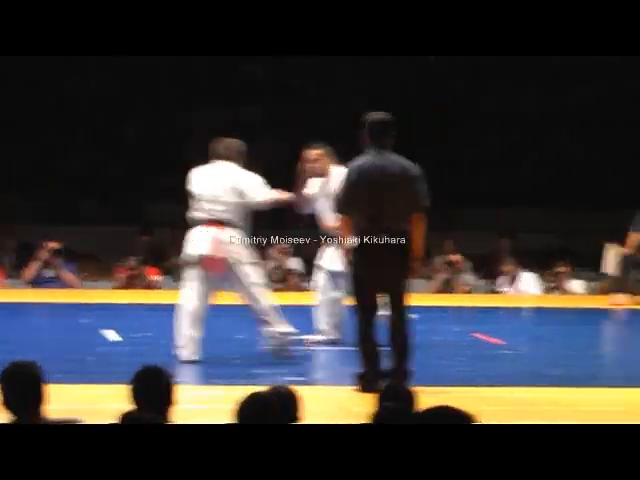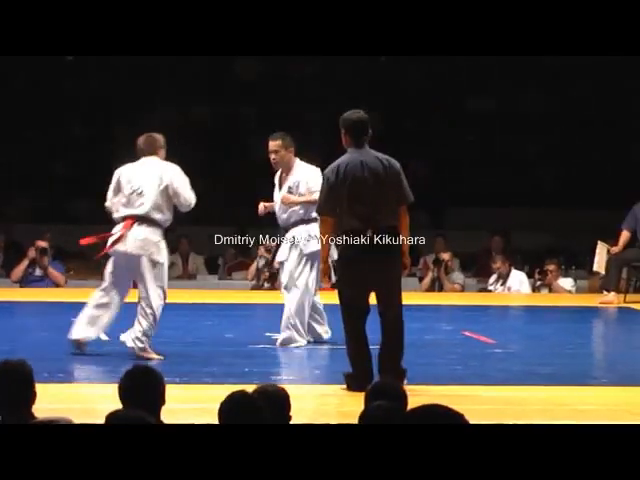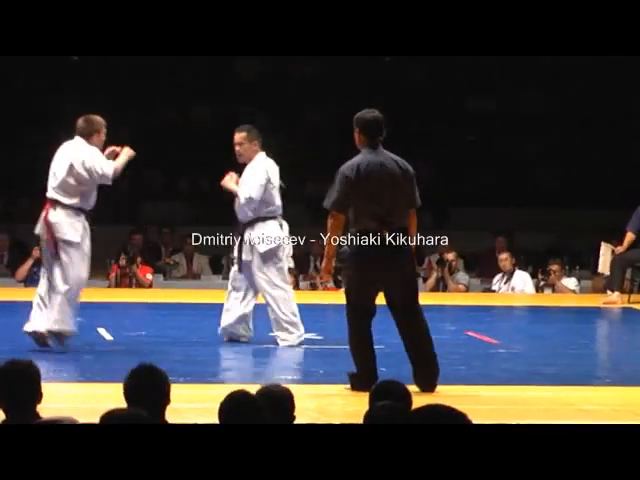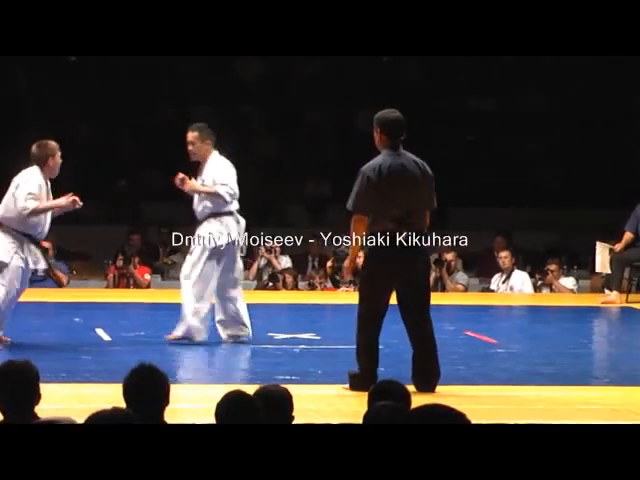
dt=0.3s
person 1, frame 1
left shoulder: (355, 169)
right shoulder: (408, 169)
left elbow: (346, 216)
right elbow: (418, 217)
left wrist: (348, 244)
right wrist: (417, 252)
left hip: (367, 248)
right hip: (398, 248)
left knee: (366, 315)
right knee: (398, 313)
left ankle: (372, 376)
right ankle: (399, 374)
person 1, frame 2
left shoulder: (335, 170)
right shoulder: (390, 164)
left elbow: (326, 220)
right elbow: (403, 212)
left wrist: (325, 258)
right wrist: (404, 249)
left hip: (354, 247)
right hip: (387, 246)
left knee: (354, 316)
right knee: (392, 313)
left ankle: (360, 377)
right ankle: (392, 373)
person 1, frame 3
left shoulder: (350, 169)
right shoulder: (402, 166)
left elbow: (337, 217)
right elbow: (411, 214)
left wrist: (328, 257)
right wrist: (408, 247)
left hip: (365, 248)
right hip: (398, 246)
left knee: (359, 316)
right knee: (410, 314)
left ankle: (364, 377)
right ankle: (426, 375)
person 1, frame 4
left shoulder: (371, 170)
right shoulder: (422, 168)
left elbow: (361, 220)
right elbow: (426, 214)
left wrist: (352, 255)
left hip: (382, 250)
right hip: (415, 249)
left knee: (369, 316)
right knee: (418, 317)
left ankle: (364, 377)
right ankle: (426, 378)
person 2, frame 1
left shoulder: (196, 174)
right shoulder: (244, 176)
right elbow: (262, 198)
right wrist: (282, 196)
left hip: (200, 236)
right hip: (229, 238)
left knee: (193, 297)
right knee: (256, 292)
left ankle: (187, 350)
right ankle: (278, 333)
person 2, frame 2
left shoulder: (123, 171)
right shoulder: (170, 170)
left elbow: (111, 205)
right elbow: (187, 202)
left hip: (123, 234)
right hip: (150, 236)
left knee: (109, 291)
right knee: (153, 296)
left ankle: (81, 335)
right ankle: (140, 344)
person 2, frame 3
left shoulder: (68, 148)
right shoulder: (88, 152)
right elbow: (107, 174)
left wrist: (105, 156)
right wrist: (124, 156)
left hip: (55, 217)
right hip: (71, 218)
left knee: (50, 276)
right knee: (73, 277)
left ankle: (39, 327)
right ankle: (59, 325)
person 2, frame 4
left shoulder: (43, 180)
right shoulder: (29, 179)
left elbow: (39, 210)
right elbow: (24, 210)
left wrist: (64, 205)
right wrist: (55, 204)
left hip: (25, 244)
person 3, frame 1
left shoulder: (345, 177)
right shoulder: (316, 182)
right elbow: (305, 207)
left wrist: (339, 223)
right wrist: (301, 182)
right hip: (333, 242)
right knee: (326, 285)
right ankle: (330, 332)
person 3, frame 2
left shoulder: (307, 172)
right shoulder: (279, 175)
left wrist: (297, 200)
right wrist: (270, 207)
left hip: (304, 235)
right hip: (291, 236)
left knee: (294, 285)
right knee: (303, 287)
left ankle: (294, 336)
right ankle: (318, 331)
person 3, frame 3
left shoulder: (260, 167)
right shoulder: (258, 166)
left elbow: (248, 197)
left wrist: (232, 185)
right wrist: (235, 184)
left hip: (264, 232)
right hip: (254, 233)
left knee: (274, 285)
right knee: (241, 281)
left ankle: (290, 333)
right ankle: (236, 329)
person 3, frame 4
left shoulder: (219, 164)
right shoulder: (208, 166)
left elbow: (229, 193)
left wrist: (199, 188)
right wrist: (191, 187)
left hip: (217, 228)
right hip: (221, 228)
left knee: (196, 278)
right knee: (227, 284)
left ankle: (191, 331)
right ankle: (237, 330)
